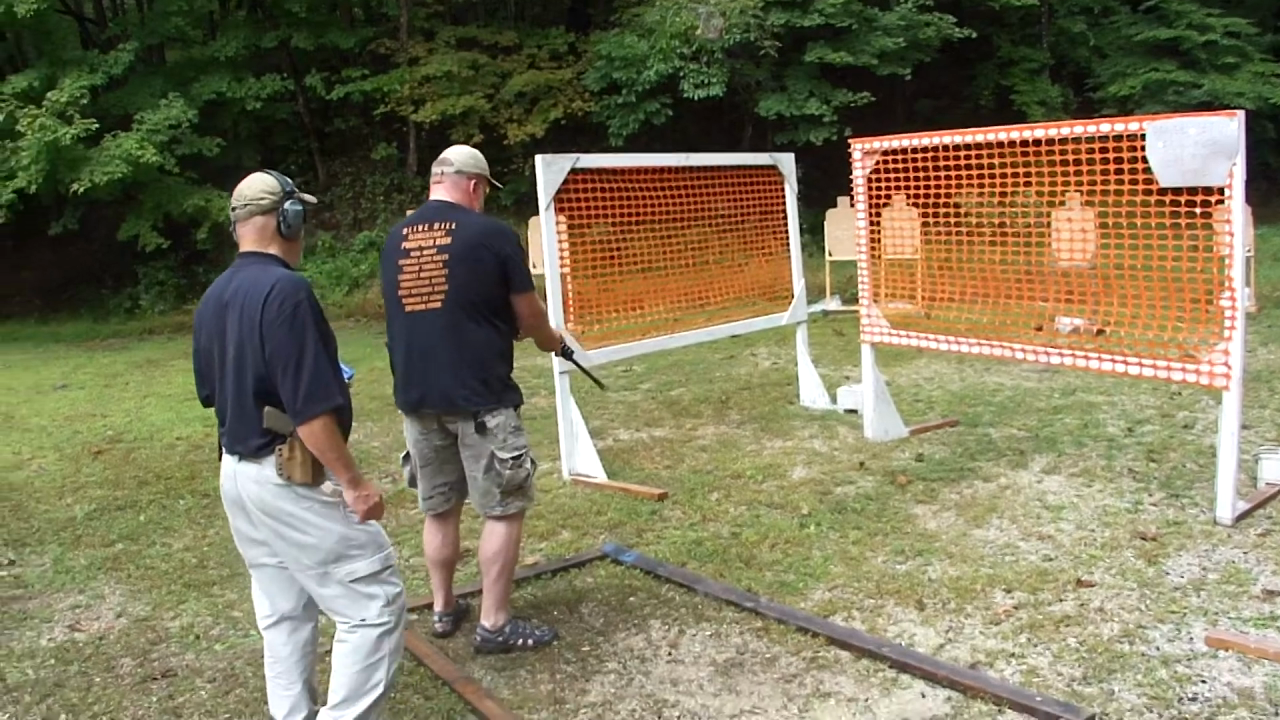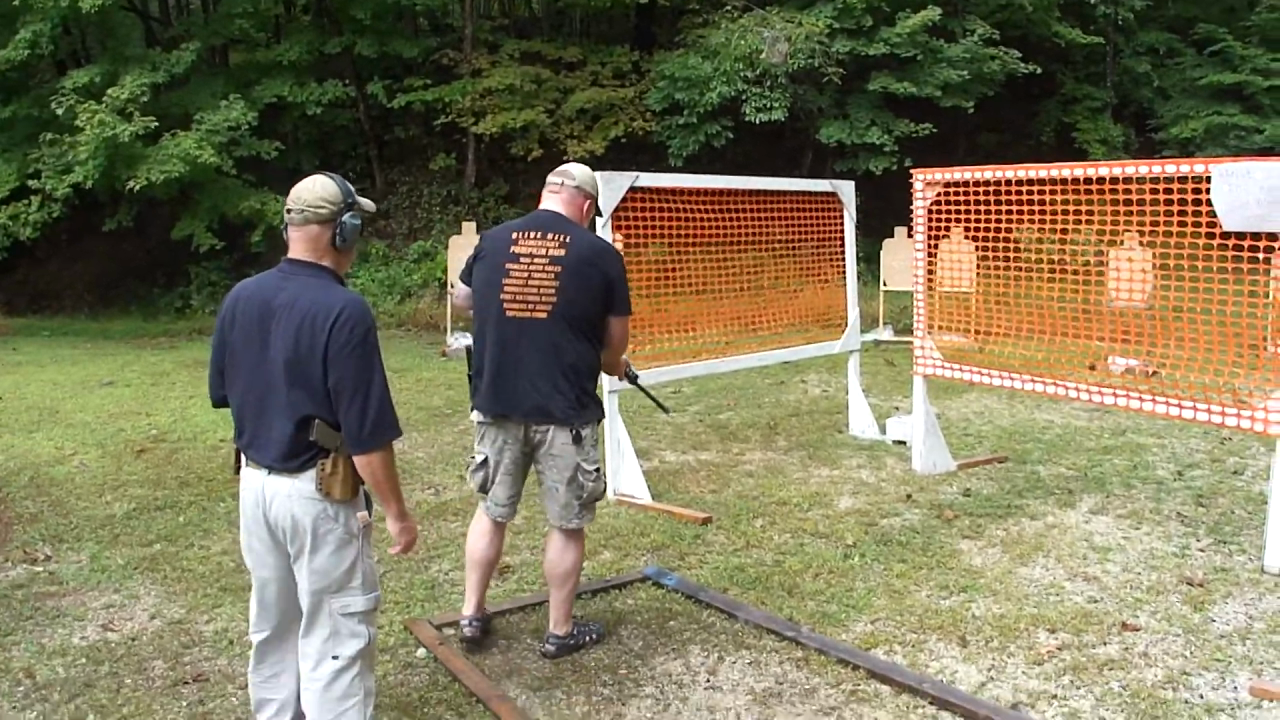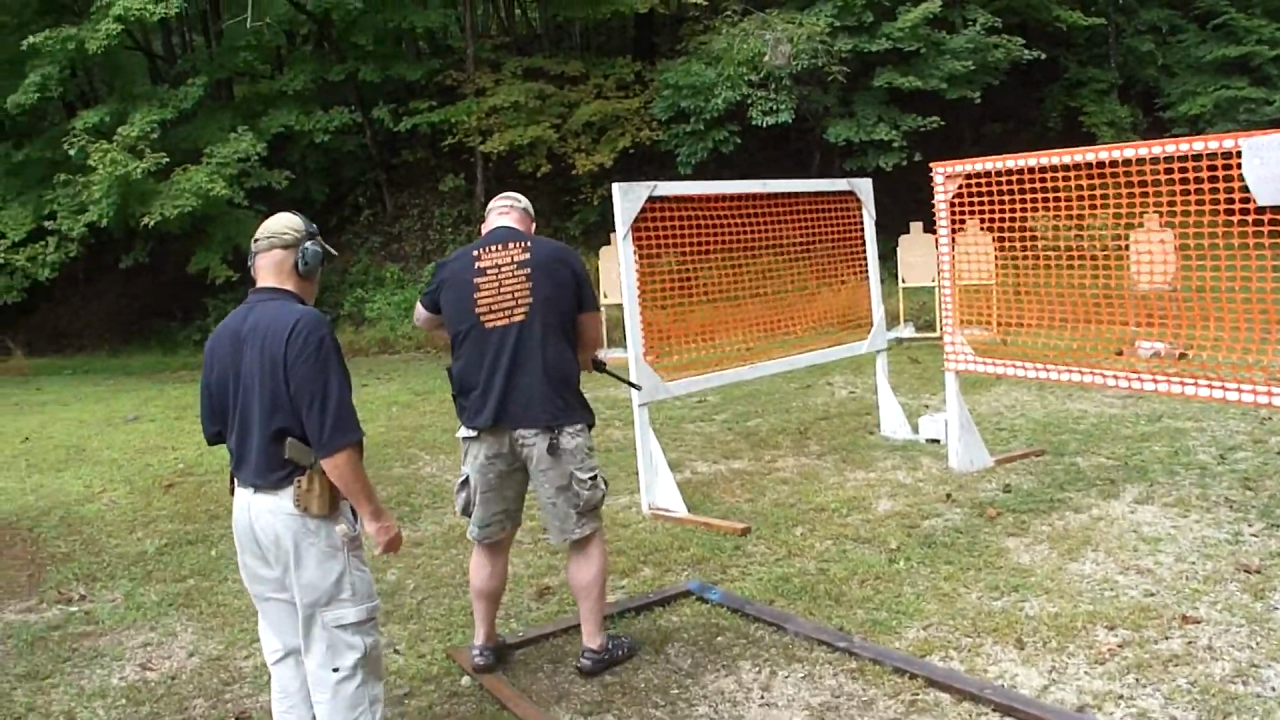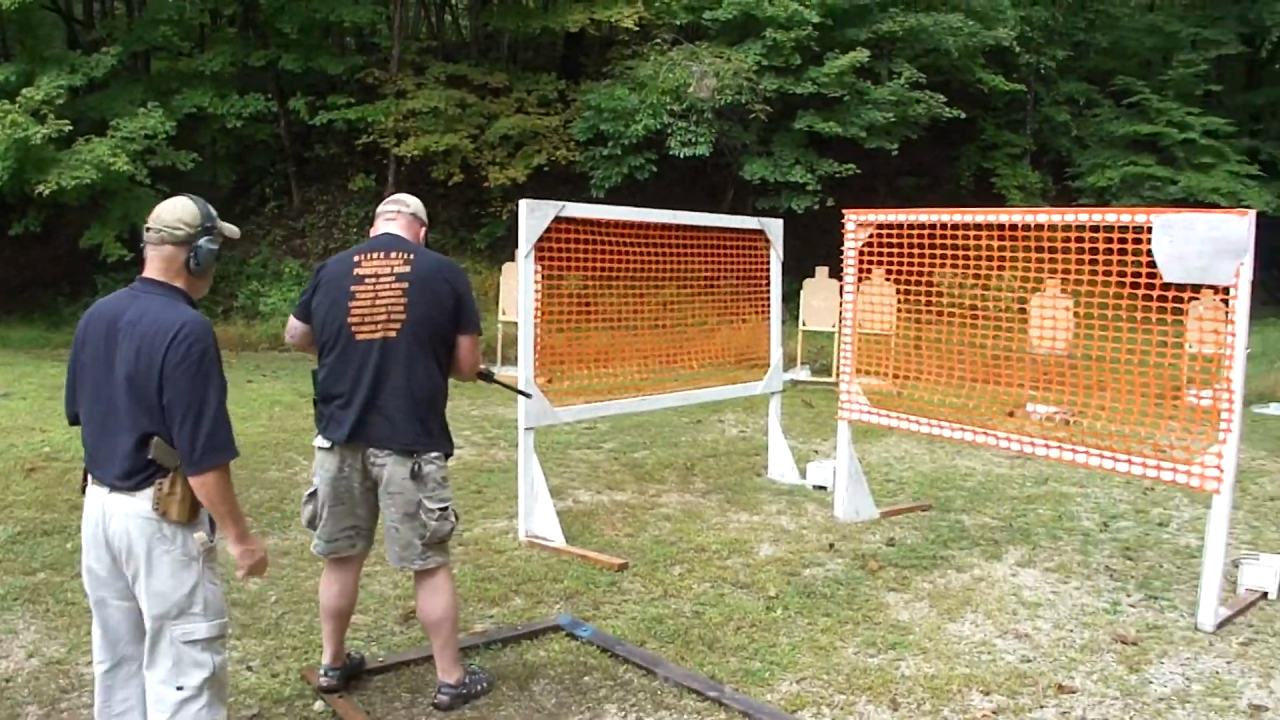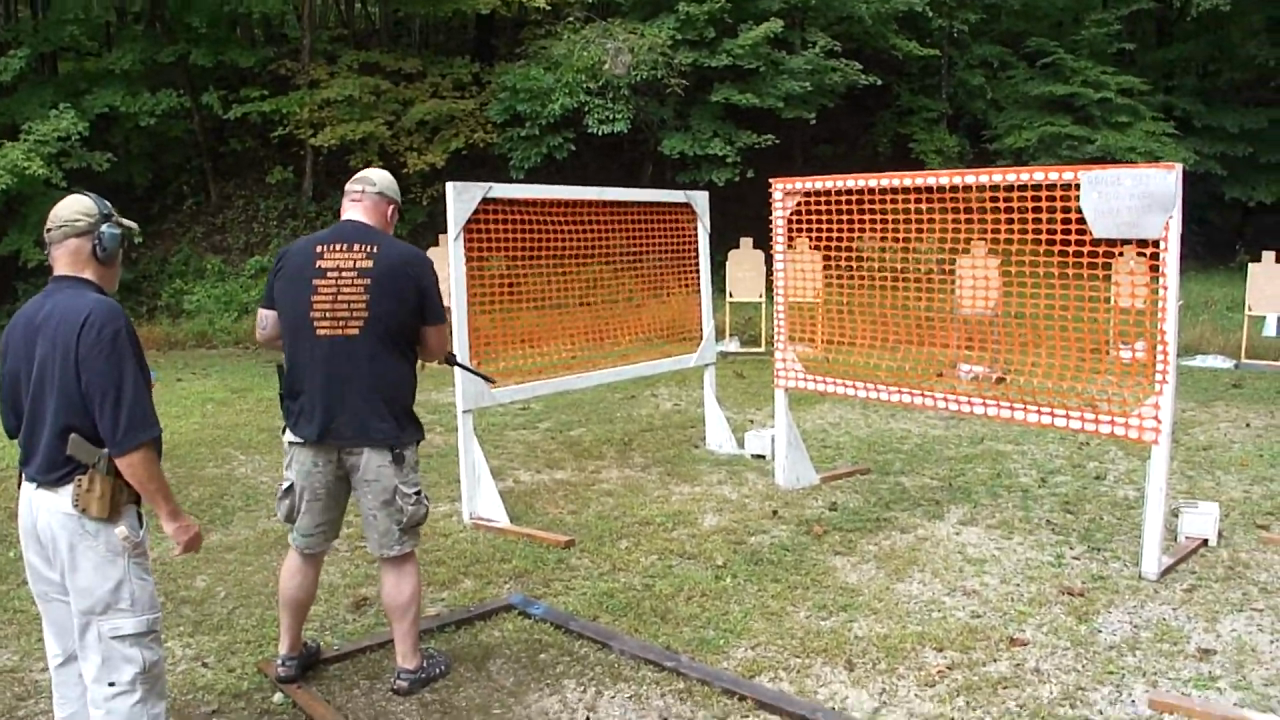
dt=1s
person 1, frame 1
left shoulder: (212, 298)
right shoulder: (285, 289)
right elbow: (310, 408)
right wrist: (353, 482)
left hip: (238, 473)
right hip: (293, 478)
left knee: (281, 615)
right knee: (373, 600)
person 1, frame 2
left shoulder: (240, 297)
right shoulder: (344, 311)
left elbow: (222, 392)
right elbow: (368, 433)
right wrist: (396, 513)
left hip: (254, 483)
right hip: (318, 494)
left knee: (274, 624)
right knee: (337, 638)
person 1, frame 3
left shoulder: (221, 335)
right shoulder: (305, 325)
left elbow: (216, 430)
right elbow: (334, 440)
right wrist: (372, 513)
left hip: (248, 507)
right hip: (305, 510)
left knee: (286, 649)
right knee: (345, 652)
person 1, frame 4
left shoulder: (96, 315)
right shoulder: (186, 330)
left elbow: (79, 411)
right elbow: (204, 455)
right wrist: (238, 535)
left hip: (100, 504)
right hip: (160, 516)
left knee: (117, 654)
right knee: (185, 668)
person 1, frame 5
right shoulder: (100, 317)
right elbow: (129, 440)
right wrist: (171, 514)
right hip: (92, 511)
left knee: (69, 656)
right knee: (125, 664)
person 2, frame 1
left shoulder: (394, 239)
right shoulder: (493, 233)
right elbow: (528, 313)
right wrist: (548, 339)
left hip: (418, 397)
right hip: (483, 398)
left knee: (438, 508)
right knee: (503, 511)
left ankle: (443, 609)
right ankle: (494, 624)
person 2, frame 2
left shoulder: (492, 241)
right shoulder: (600, 254)
left elbow: (461, 300)
right elbow: (616, 341)
right wrist: (612, 365)
left hip: (497, 405)
right hip: (565, 411)
left knee: (491, 510)
right knee: (566, 524)
left ankle: (472, 615)
right ankle: (560, 631)
person 2, frame 3
left shoulder: (452, 267)
right shoulder: (560, 257)
left elbow: (423, 319)
right elbow: (591, 340)
left hip: (485, 424)
right hip: (554, 420)
left knee: (489, 539)
right knee: (584, 533)
left ankle: (484, 644)
right ankle: (595, 644)
person 2, frame 4
left shoulder: (331, 270)
right shoulder: (445, 273)
left elbow: (295, 337)
right elbow: (467, 367)
left hip: (341, 437)
right hip: (411, 442)
left knee: (340, 556)
right knee: (430, 563)
left ankle: (332, 663)
right ankle: (452, 680)
person 2, frame 5
left shoulder: (291, 256)
right shoulder: (410, 261)
left elbow: (266, 333)
right elbow: (436, 349)
left hip: (310, 429)
right hip: (382, 433)
left knee: (304, 545)
right knee: (396, 552)
left ankle: (289, 653)
right ankle: (409, 664)
